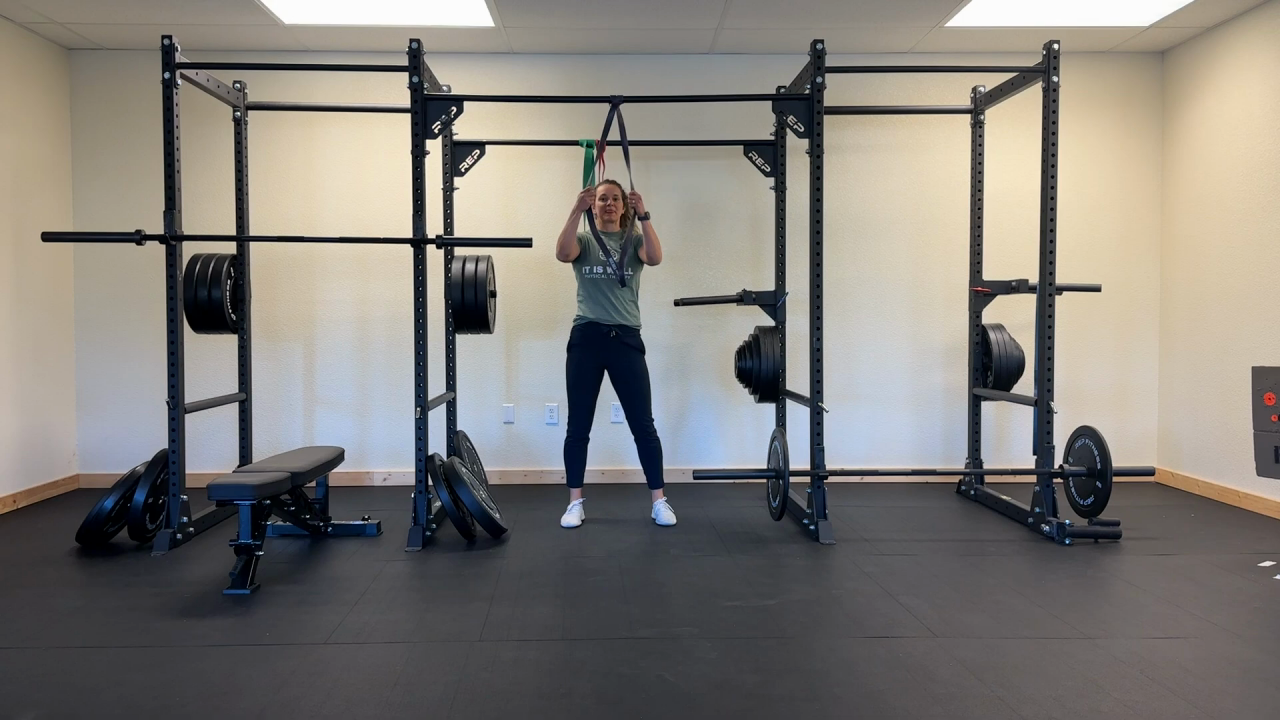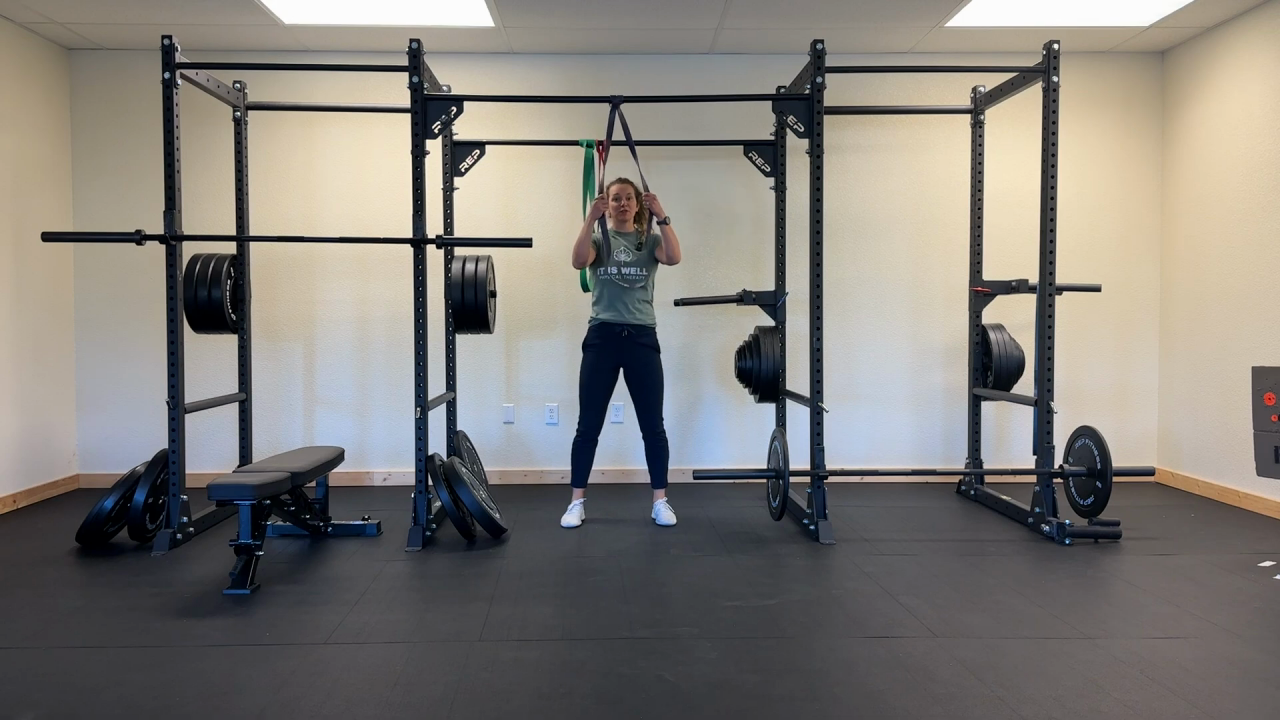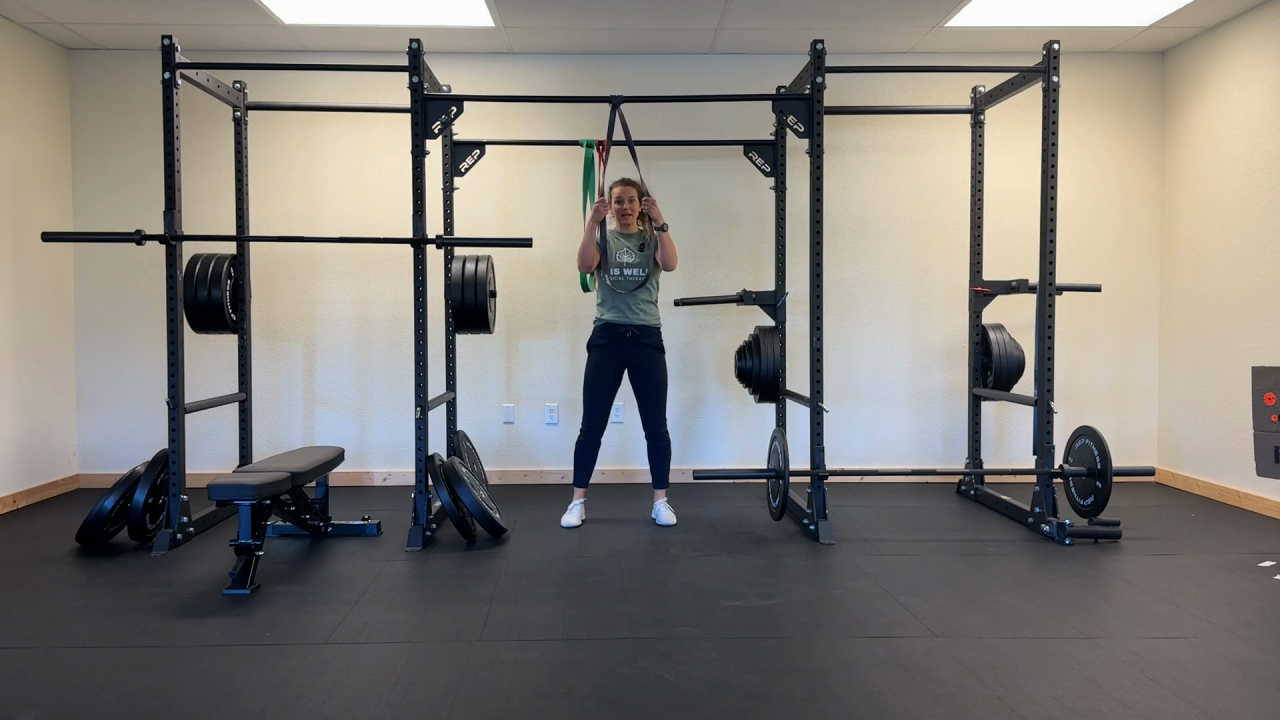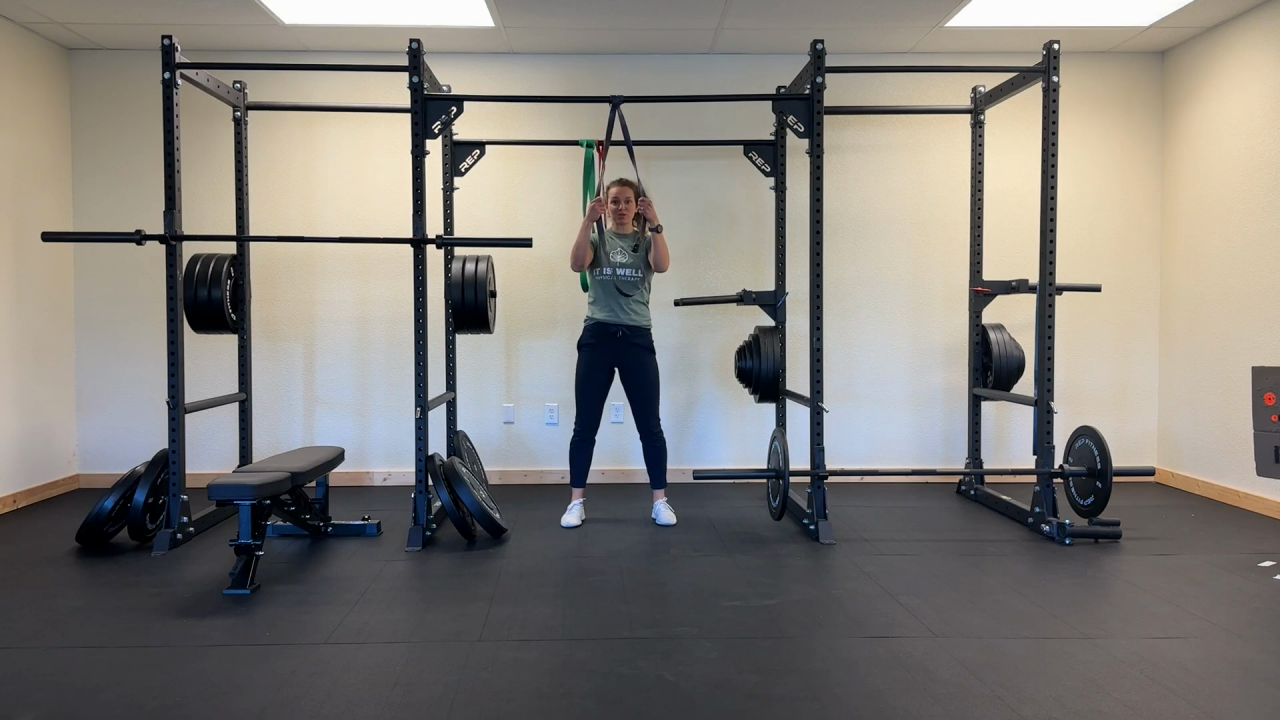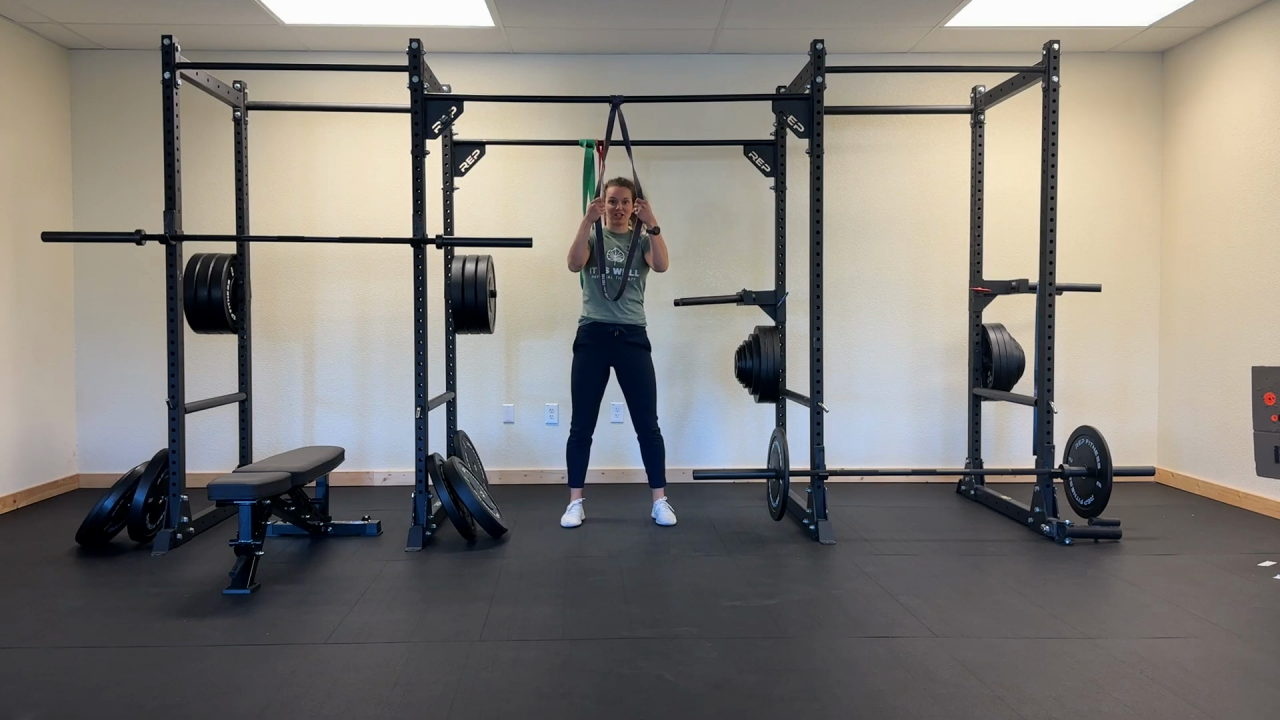
dt=0.3s
person 1, frame 1
left shoulder: (633, 241)
right shoulder: (583, 239)
left elbow: (654, 257)
right elbow: (562, 254)
left wrist: (643, 215)
right wrist: (576, 211)
left hip: (626, 339)
right hip: (586, 338)
left knee: (643, 425)
right knee: (578, 425)
left ankle: (659, 501)
right ankle: (575, 502)
person 1, frame 2
left shoulder: (650, 239)
right shoulder: (598, 239)
left elbow: (674, 257)
right elbow: (578, 261)
left wrist: (661, 217)
right wrist: (592, 217)
left hip: (642, 339)
right hip: (602, 338)
left knee: (652, 425)
right knee: (588, 425)
left ankle: (660, 501)
right ankle: (576, 502)
person 1, frame 3
left shoulder: (652, 240)
right shoulder: (602, 240)
left elbow: (670, 264)
right elbow: (584, 267)
left wrist: (660, 222)
right wrist: (592, 222)
left hip: (646, 339)
right hip: (606, 338)
left knee: (656, 426)
right knee: (592, 425)
left ankle: (660, 501)
right ankle: (577, 502)
person 1, frame 4
left shoulder: (646, 240)
right shoulder: (597, 240)
left elbow: (662, 266)
right elbow: (577, 265)
left wrist: (655, 223)
right wrist: (588, 220)
left hip: (637, 339)
right hip: (597, 338)
left knee: (650, 426)
right knee: (585, 425)
left ankle: (660, 501)
right ankle: (576, 502)
person 1, frame 5
left shoulder: (642, 241)
right shoulder: (592, 238)
left elbow: (662, 265)
right elbow: (574, 265)
left wrist: (652, 224)
right wrist: (588, 221)
left hip: (632, 338)
right hip: (592, 337)
left knee: (647, 424)
right knee: (582, 425)
left ankle: (660, 501)
right ankle: (576, 502)
